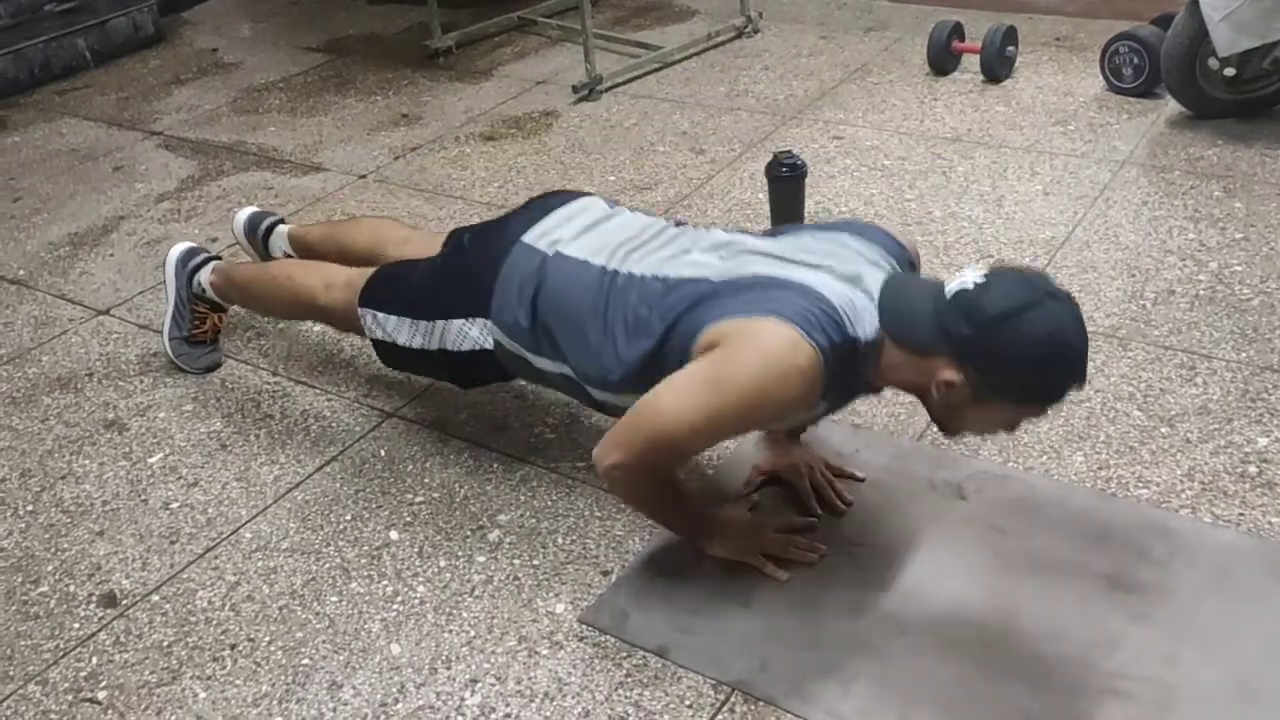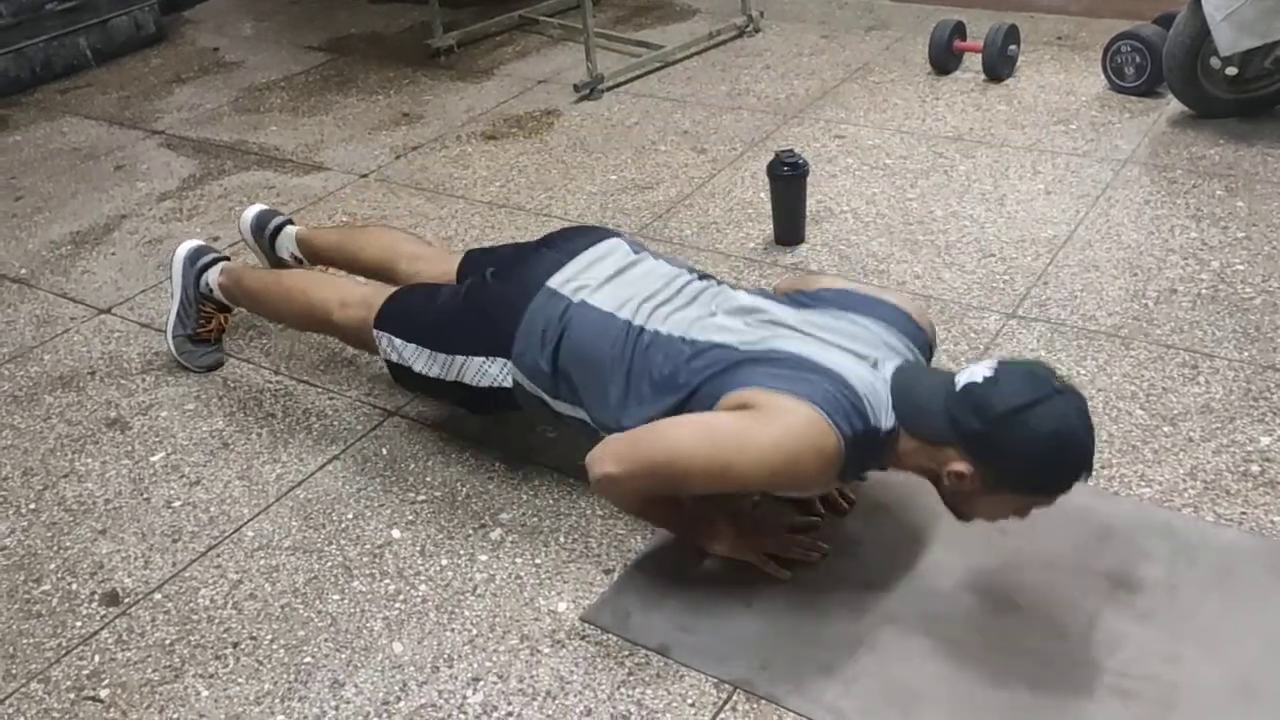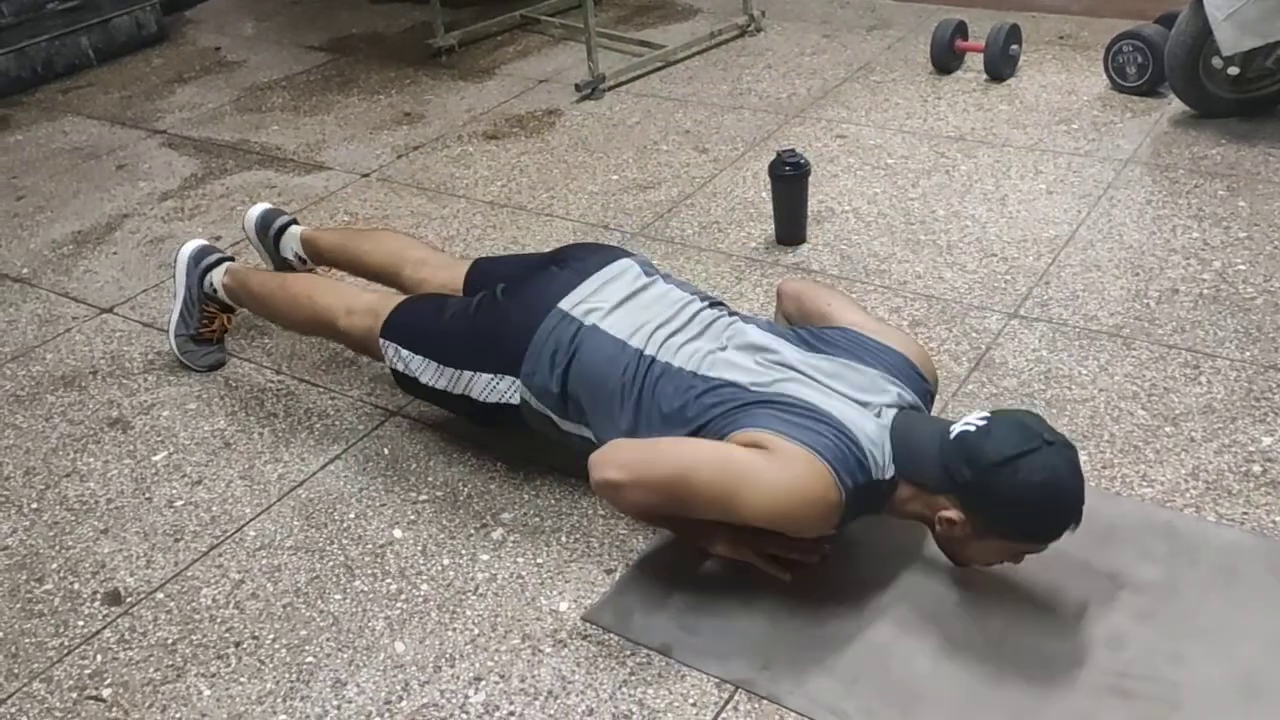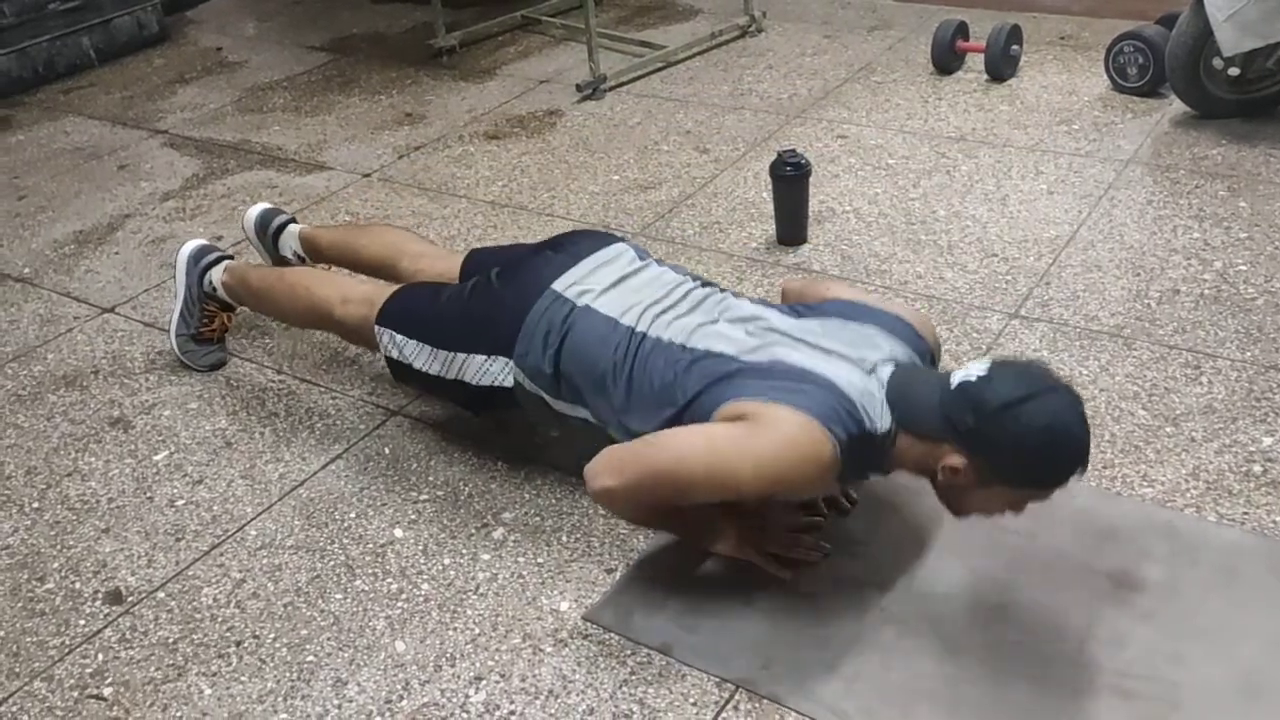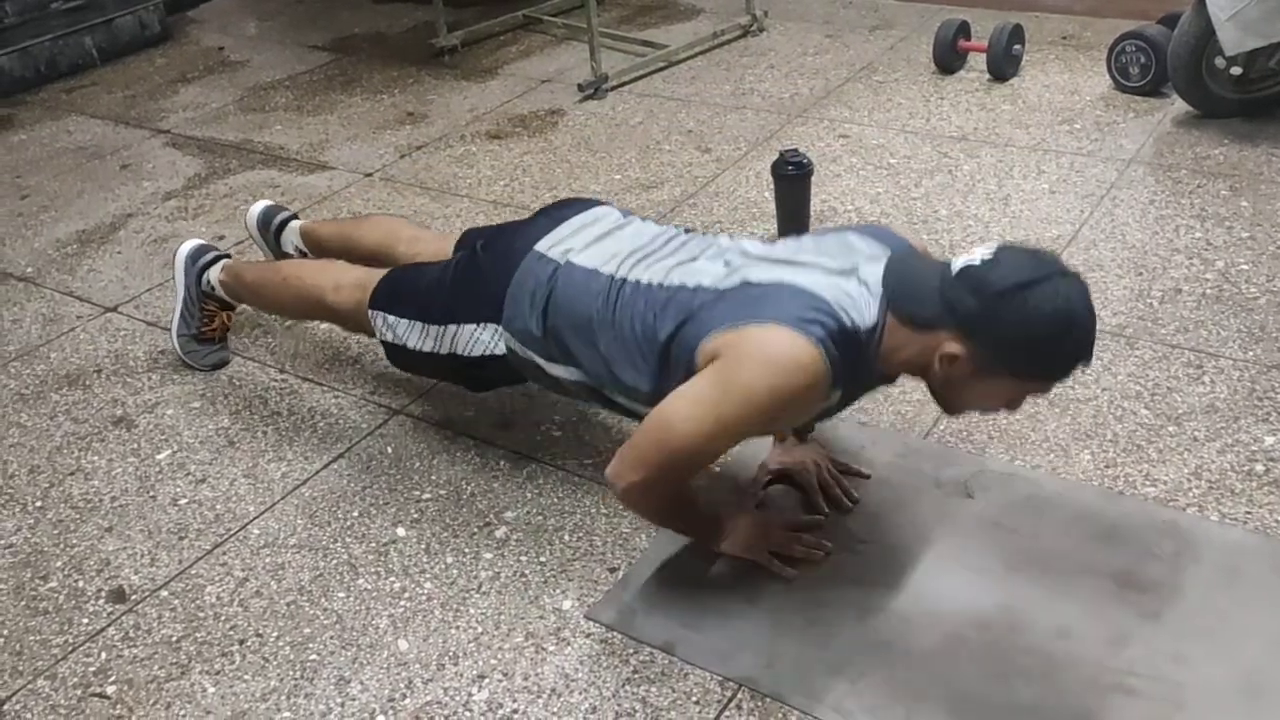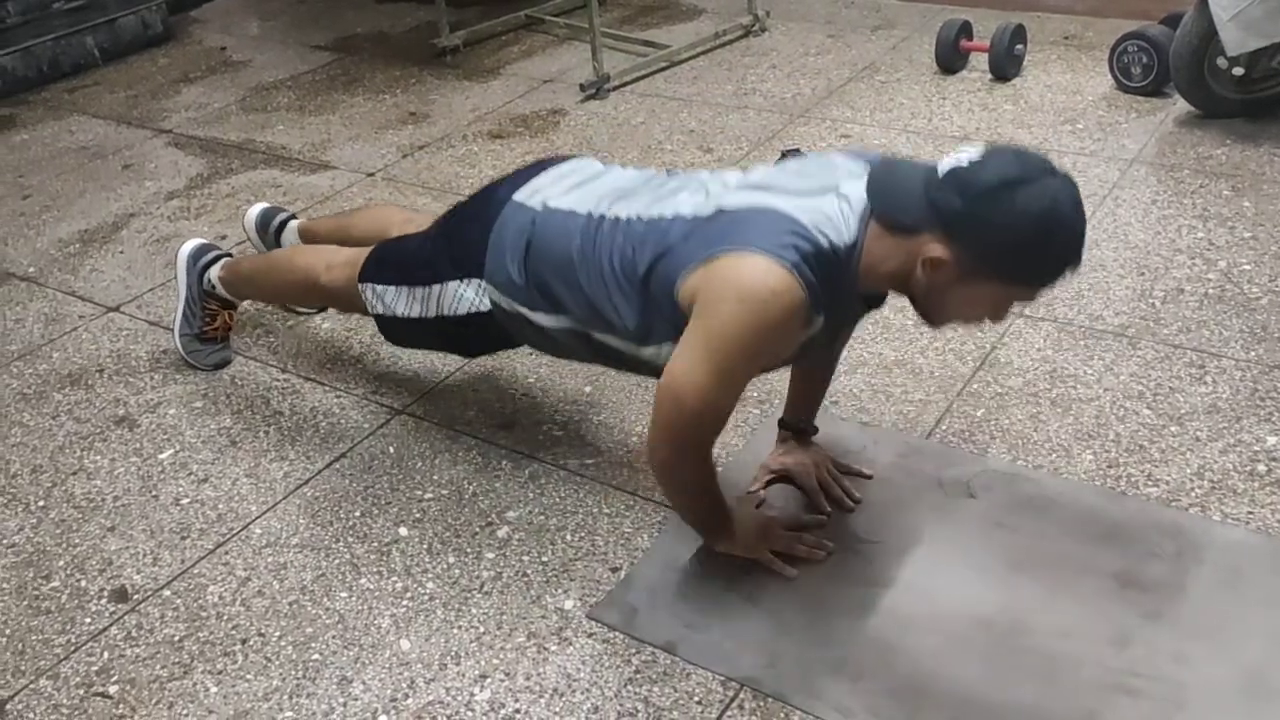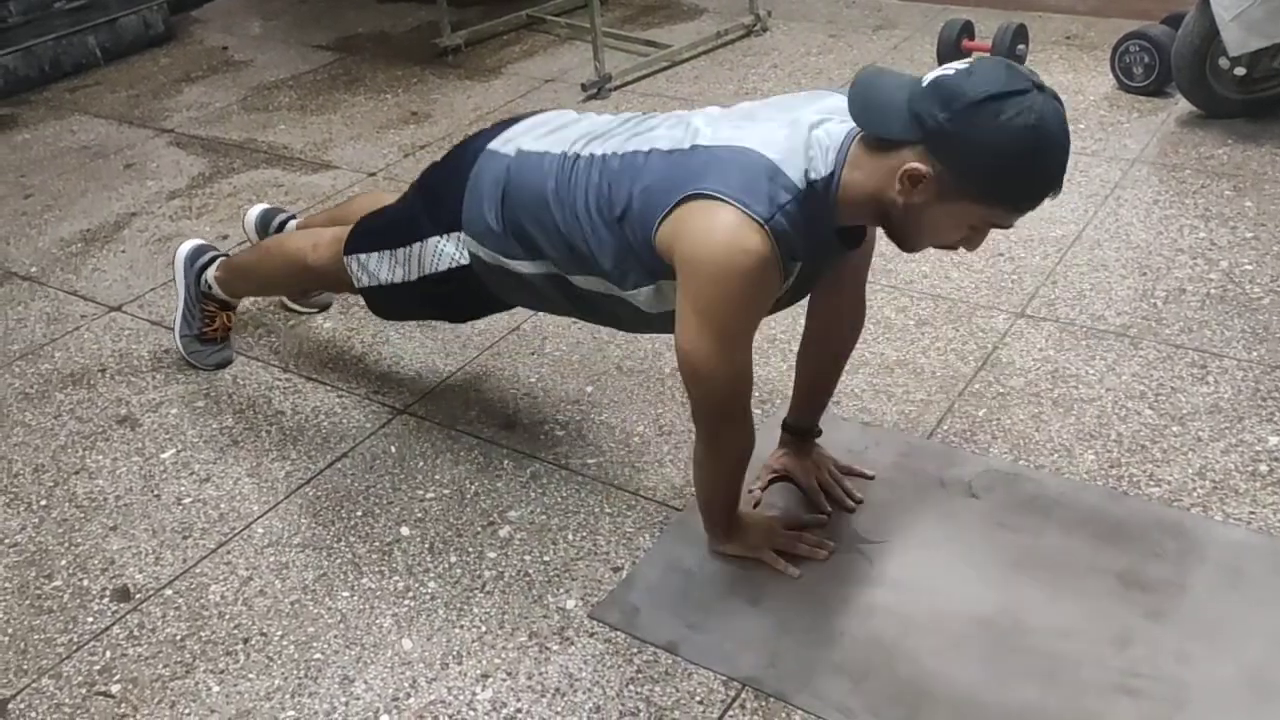
dt=0.2s
person 1, frame 1
left shoulder: (893, 263)
right shoulder: (789, 368)
right elbow: (621, 456)
left wrist: (785, 439)
right wrist: (712, 531)
left hip: (587, 231)
right hip: (521, 298)
left knee: (419, 254)
right knee: (353, 298)
left ankle: (279, 231)
right ankle: (207, 277)
person 1, frame 2
left shoulder: (907, 330)
right shoulder: (805, 447)
right elbow: (613, 465)
right wrist: (716, 531)
left hip: (608, 269)
right hip: (544, 336)
left knee: (436, 270)
right knee: (368, 316)
left ankle: (286, 234)
right ankle: (213, 278)
person 1, frame 3
left shoulder: (907, 369)
right shoulder: (807, 491)
left elbow: (797, 290)
right elbow: (614, 467)
right wrist: (720, 534)
left hip: (617, 286)
right hip: (549, 350)
left knee: (438, 277)
right knee: (371, 321)
left ankle: (291, 235)
right ankle: (220, 277)
person 1, frame 4
left shoulder: (912, 346)
right shoulder: (803, 442)
right elbow: (608, 476)
right wrist: (715, 528)
left hip: (609, 269)
right hip: (538, 336)
left knee: (432, 269)
right knee: (363, 310)
left ankle: (290, 232)
right ankle: (216, 277)
person 1, frame 5
left shoulder: (907, 268)
right shoulder: (789, 359)
right elbow: (633, 475)
left wrist: (795, 436)
right wrist: (718, 532)
left hip: (598, 237)
right hip: (529, 303)
left knee: (429, 250)
right knee: (361, 300)
left ankle: (291, 228)
right ankle: (216, 277)
person 1, frame 6
left shoulder: (889, 198)
right shoulder: (765, 288)
right elbow: (670, 450)
left wrist: (799, 435)
right wrist: (725, 531)
left hip: (579, 198)
right hip: (513, 258)
left knee: (417, 238)
right knee: (356, 283)
left ankle: (289, 228)
right ankle: (216, 274)
person 1, frame 7
left shoulder: (866, 138)
right shoulder: (737, 234)
left elbow: (840, 299)
right elbow: (719, 416)
left wrist: (801, 443)
right wrist: (728, 530)
left hip: (562, 158)
right hip: (491, 209)
left knee: (388, 221)
right knee: (342, 258)
left ankle: (282, 221)
right ankle: (214, 277)
